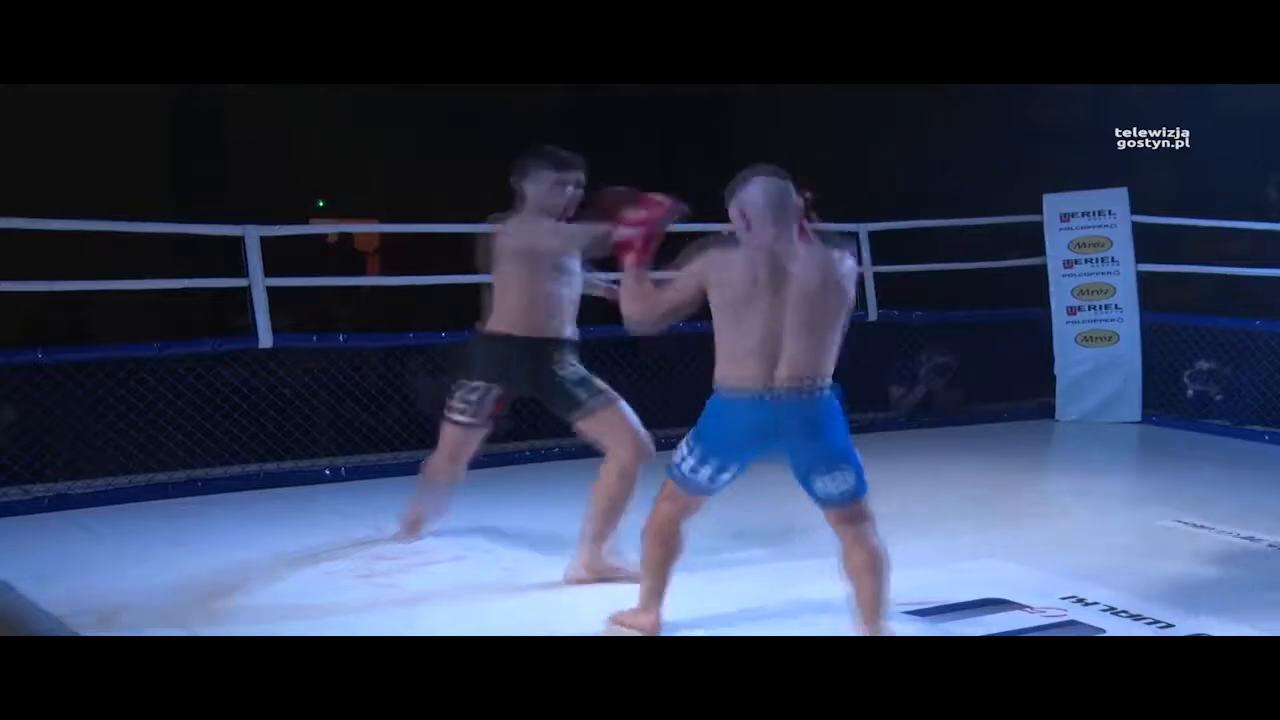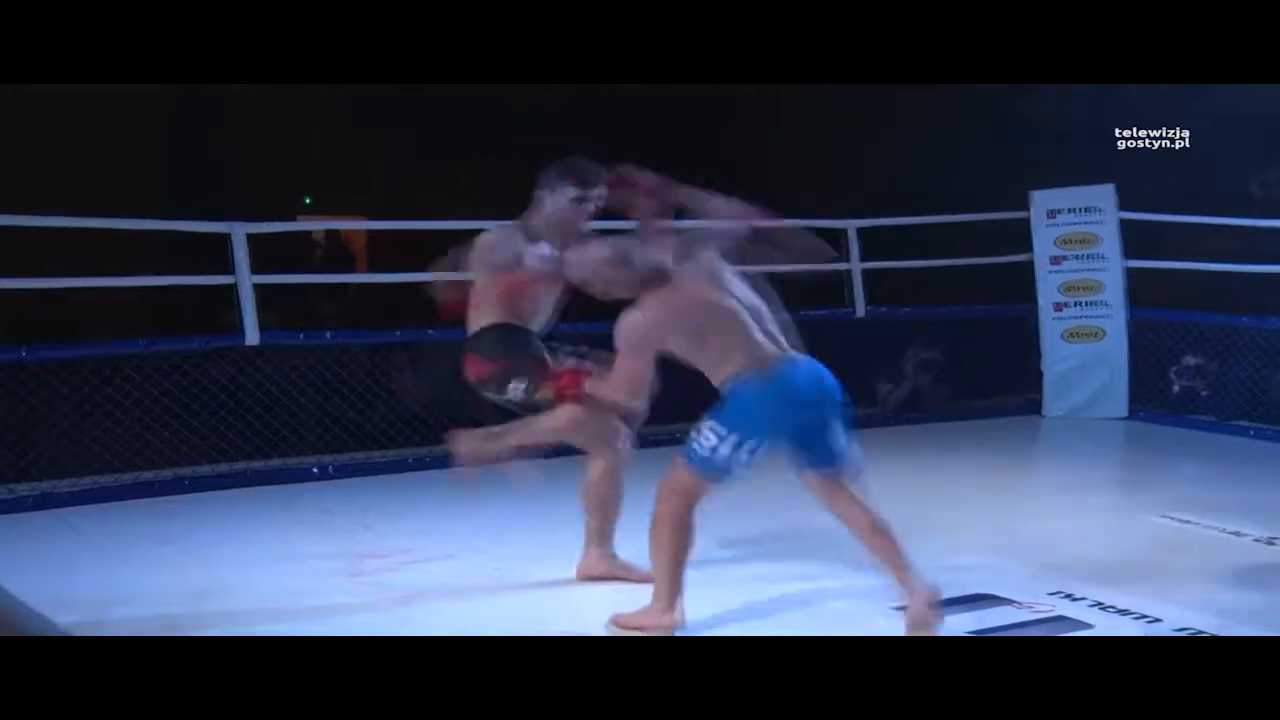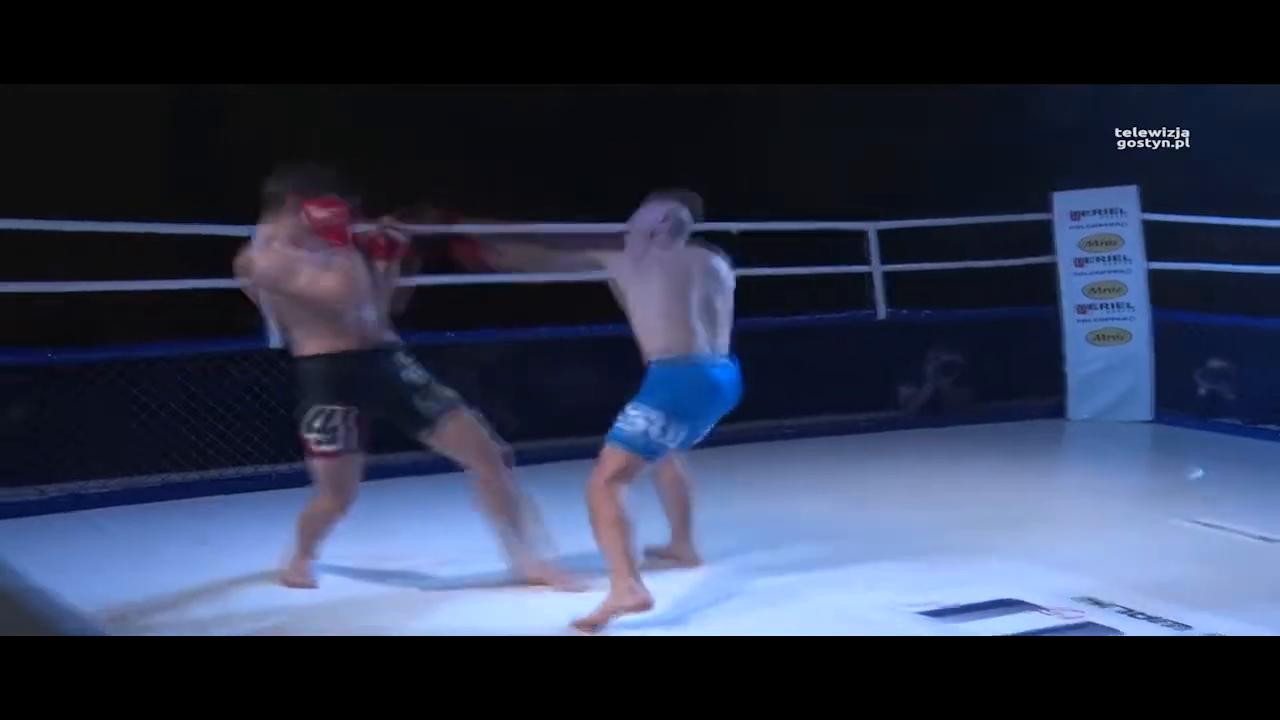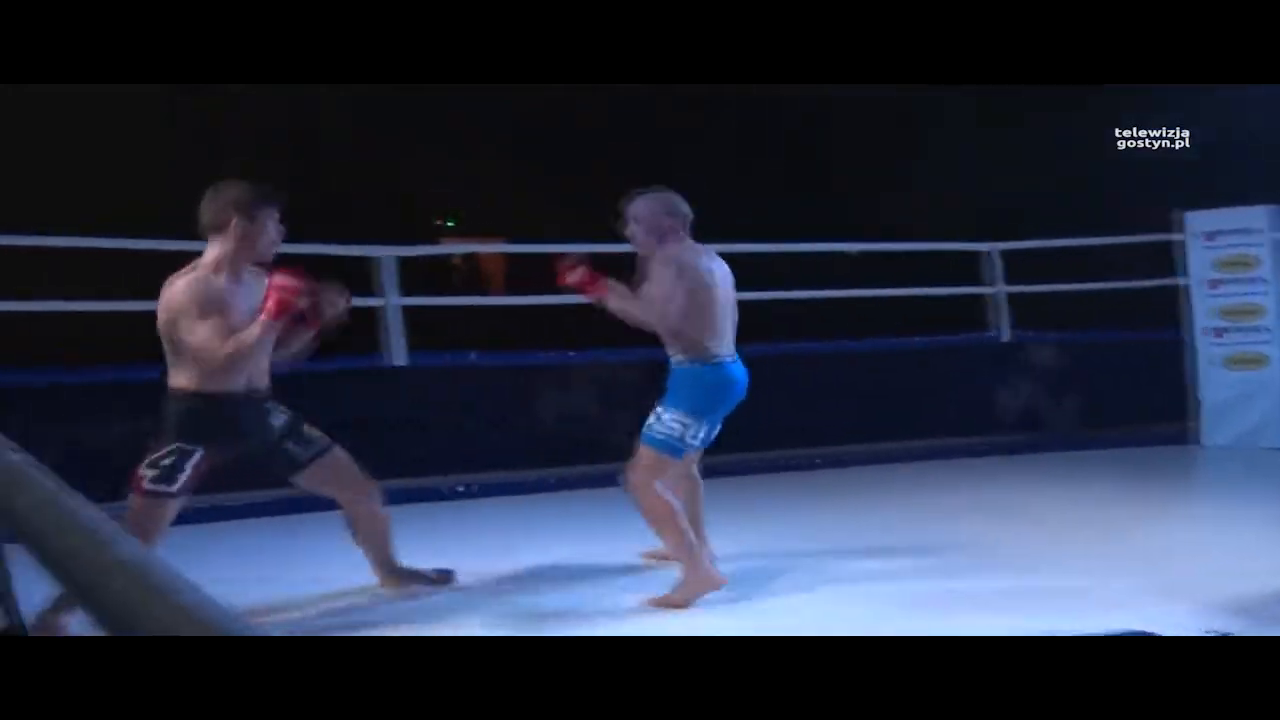
dt=0.5s
person 1, frame 1
left shoulder: (719, 263)
right shoulder: (837, 264)
left elbow: (638, 314)
left wrist: (633, 254)
right wrist: (806, 241)
left hip: (736, 416)
right hip: (812, 415)
left knee: (670, 507)
right knee: (856, 526)
left ankle: (647, 612)
right ankle: (876, 631)
person 1, frame 2
left shoulder: (638, 321)
right shoulder: (702, 259)
left elbow: (628, 398)
right elbow: (737, 217)
left wrist: (583, 384)
left hip: (756, 400)
right hip: (810, 380)
left knee: (676, 495)
right knee: (840, 497)
left ankle: (663, 610)
right ankle: (914, 592)
person 1, frame 3
left shoulder: (632, 258)
right shoulder: (717, 265)
left elbow: (554, 255)
left wrist: (487, 249)
left hip: (677, 383)
right hip: (724, 379)
left knee: (603, 485)
right knee: (667, 456)
left ankle: (626, 589)
right ankle: (682, 545)
person 1, frame 4
left shoulder: (670, 259)
right shoulder: (707, 261)
left elbow: (657, 316)
left wrist: (596, 290)
right wrist: (615, 290)
left hip: (701, 380)
right hip: (718, 374)
left knee: (641, 481)
right knee: (677, 465)
left ankle: (699, 571)
right ankle: (690, 547)
person 2, frame 1
left shoulder: (569, 236)
right shoulder: (519, 229)
right wrist: (624, 225)
left hip: (557, 357)
right hip: (498, 351)
left knee: (636, 446)
right knee: (450, 458)
left ankle: (590, 558)
right ankle: (424, 511)
person 2, frame 2
left shoulder: (566, 246)
right shoulder: (502, 239)
right elbow: (482, 281)
right wrist: (526, 282)
left hip: (519, 356)
right hip: (499, 350)
left knee: (609, 442)
left ankle: (598, 556)
person 2, frame 3
left shoulder: (326, 245)
right shoulder: (262, 260)
left elbow: (379, 297)
right elbow: (345, 293)
left wrist: (386, 257)
right wrist: (338, 239)
left hip: (390, 364)
right hip: (331, 376)
left knee: (486, 455)
right knee: (336, 498)
left ankle: (527, 559)
right ankle: (301, 556)
person 2, frame 4
left shoulder: (260, 280)
right shoulder: (188, 292)
left elbow: (282, 351)
right elbow: (224, 362)
left wrist: (321, 317)
right wrist: (275, 311)
left hip: (260, 412)
right hip: (198, 420)
left knee: (363, 493)
right knee: (133, 539)
left ankle: (388, 570)
right ankle: (56, 611)
